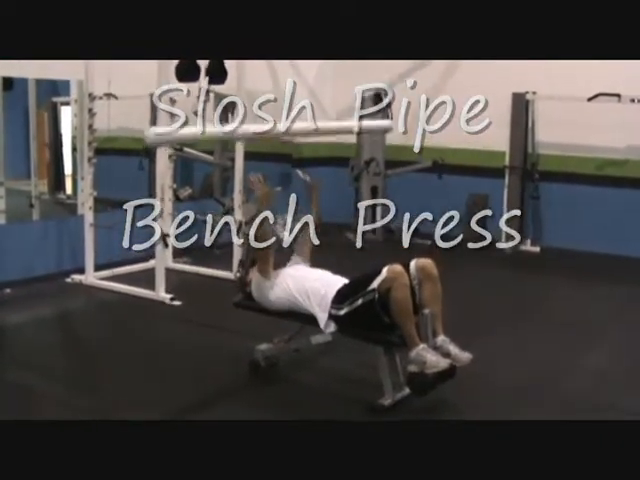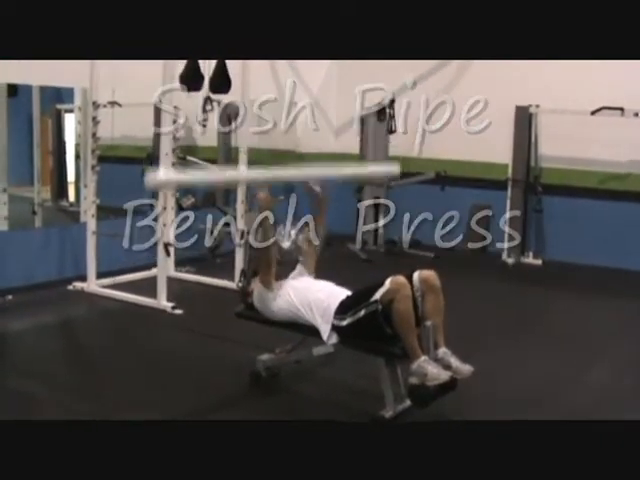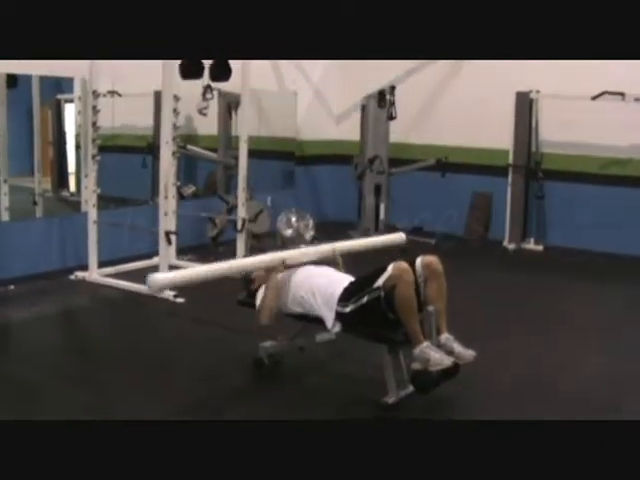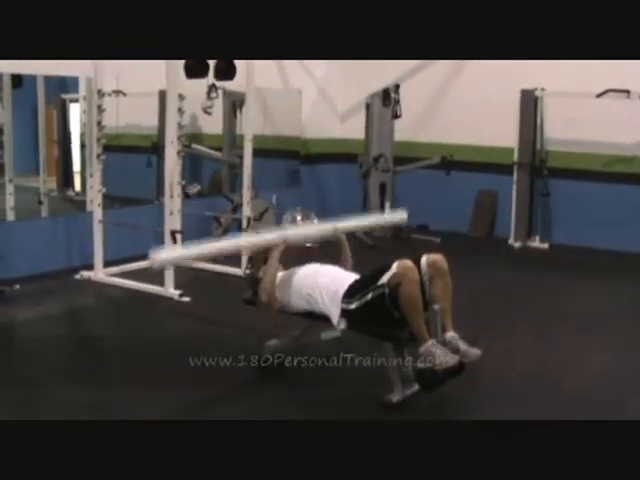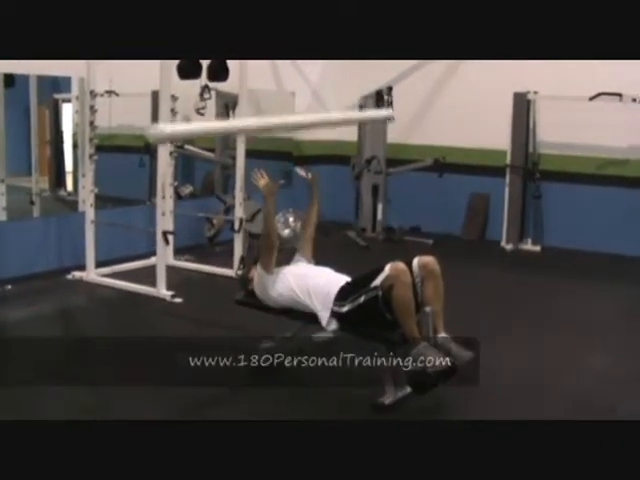
dt=0.3s
person 1, frame 1
left shoulder: (290, 272)
right shoulder: (264, 289)
left elbow: (307, 235)
right elbow: (263, 248)
left wrist: (313, 192)
right wrist: (264, 204)
left hip: (350, 296)
right hip: (337, 306)
left knee: (425, 267)
right knee: (395, 273)
left ankle: (439, 341)
right ankle: (417, 353)
person 1, frame 2
left shoulder: (292, 282)
right shoulder: (266, 300)
left elbow: (313, 245)
right elbow: (266, 258)
left wrist: (320, 203)
right wrist: (265, 212)
left hip: (352, 306)
right hip: (340, 318)
left knee: (428, 279)
right knee: (398, 285)
left ankle: (441, 354)
right ankle: (418, 365)
person 1, frame 3
left shoulder: (295, 276)
right shoulder: (266, 292)
right elbow: (264, 320)
left wrist: (336, 257)
right wrist: (274, 274)
left hip: (353, 291)
right hip: (343, 306)
left knee: (431, 263)
right knee: (401, 270)
left ankle: (443, 339)
right ankle: (421, 349)
person 1, frame 4
left shoulder: (298, 274)
right shoulder: (277, 284)
left elbow: (347, 268)
right elbow: (266, 298)
left wrist: (342, 239)
right wrist: (275, 252)
left hip: (359, 289)
right hip: (349, 304)
left knee: (436, 262)
right knee: (405, 269)
left ankle: (449, 338)
right ankle: (427, 349)
person 1, frame 5
left shoulder: (295, 269)
right shoulder: (266, 286)
left elbow: (308, 235)
right elbow: (269, 245)
left wrist: (315, 190)
right wrist: (269, 197)
left hip: (354, 294)
right hip: (340, 305)
left knee: (428, 264)
right knee: (398, 272)
left ankle: (441, 339)
